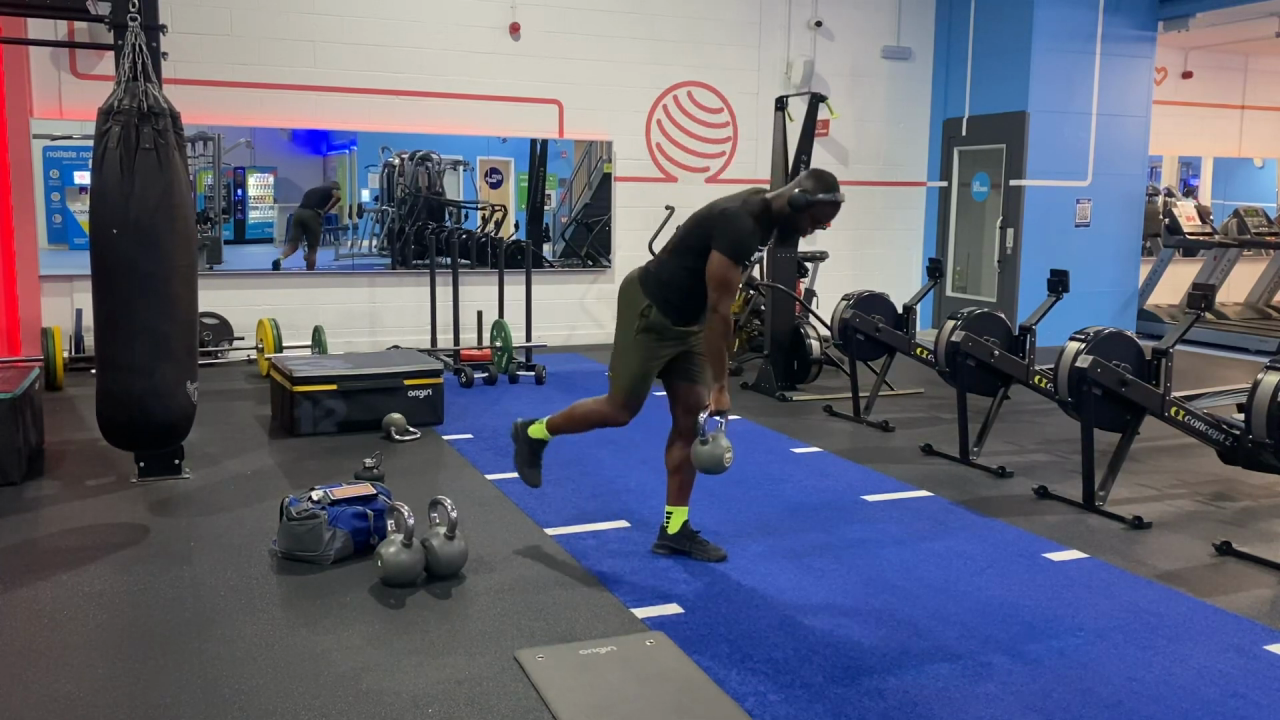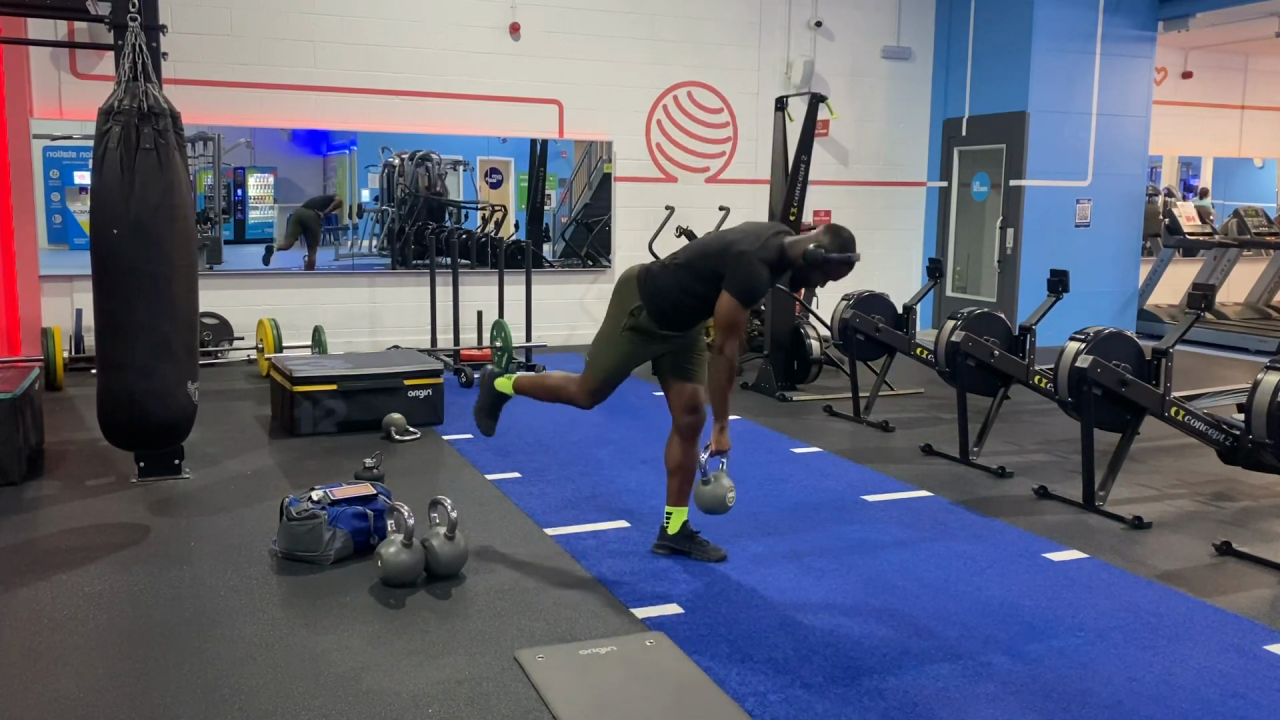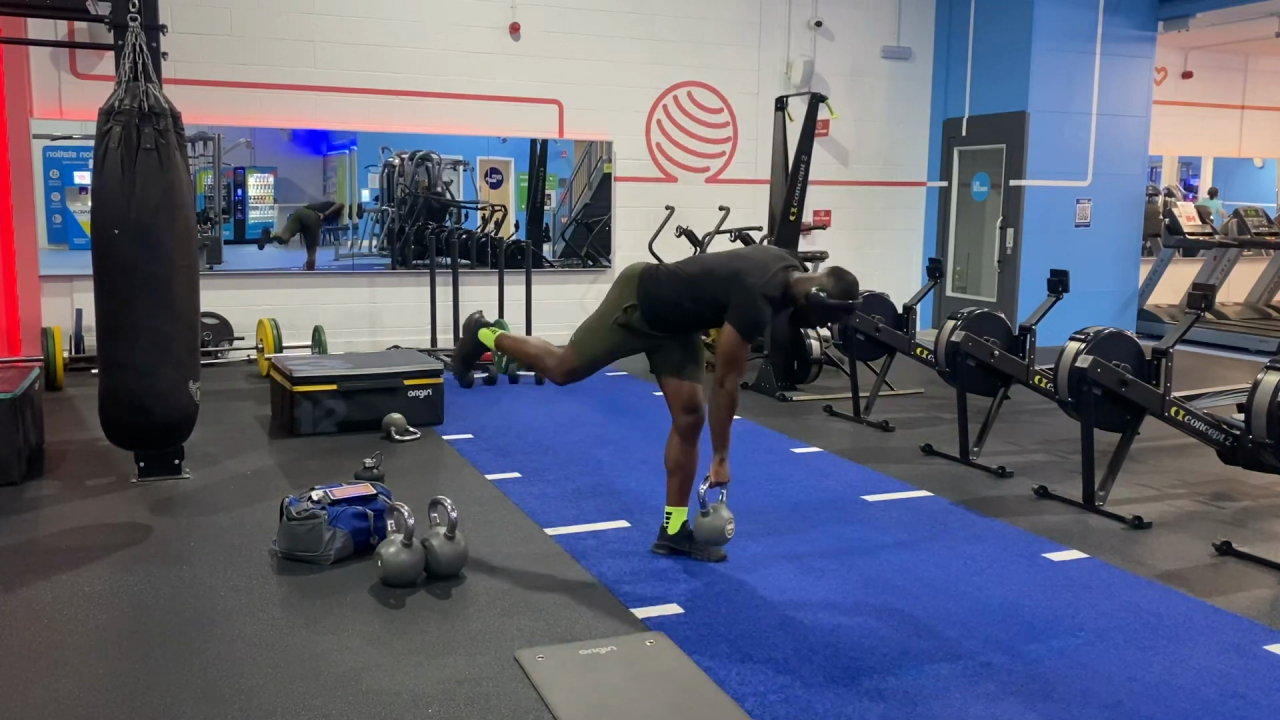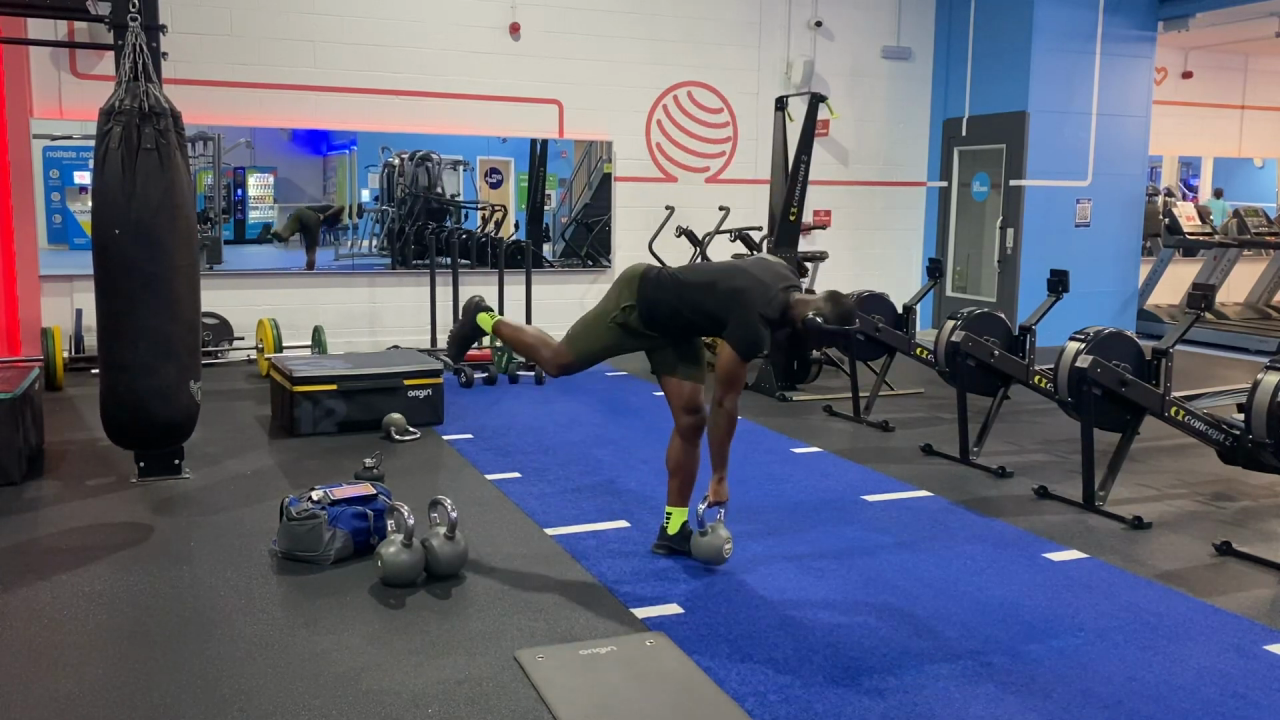
dt=0.3s
person 1, frame 1
left shoulder: (767, 217)
right shoulder: (740, 223)
right elbow: (720, 309)
right wrist: (720, 387)
left hip: (687, 316)
right hip: (650, 309)
left knee: (691, 420)
right knee: (620, 409)
left ankle: (674, 528)
right ankle: (534, 433)
person 1, frame 2
left shoulder: (784, 242)
right shoulder: (754, 268)
right elbow: (725, 351)
right wrist: (722, 427)
left hip: (679, 318)
right hip: (642, 308)
left knee: (690, 416)
right knee: (586, 394)
left ankle: (673, 530)
right ankle: (501, 387)
person 1, frame 3
left shoulder: (787, 268)
right shoulder: (756, 301)
right elbow: (726, 384)
right wrist: (721, 460)
left hip: (674, 317)
right hip: (638, 306)
left knee: (689, 415)
right knee: (564, 368)
left ankle: (673, 529)
right ankle: (484, 337)
person 1, frame 4
left shoulder: (787, 281)
right shoulder: (755, 321)
right elbow: (726, 404)
right wrist: (720, 480)
left hip: (671, 319)
right hip: (637, 305)
left knee: (691, 416)
right knee: (558, 360)
left ankle: (673, 530)
right ankle: (483, 321)
